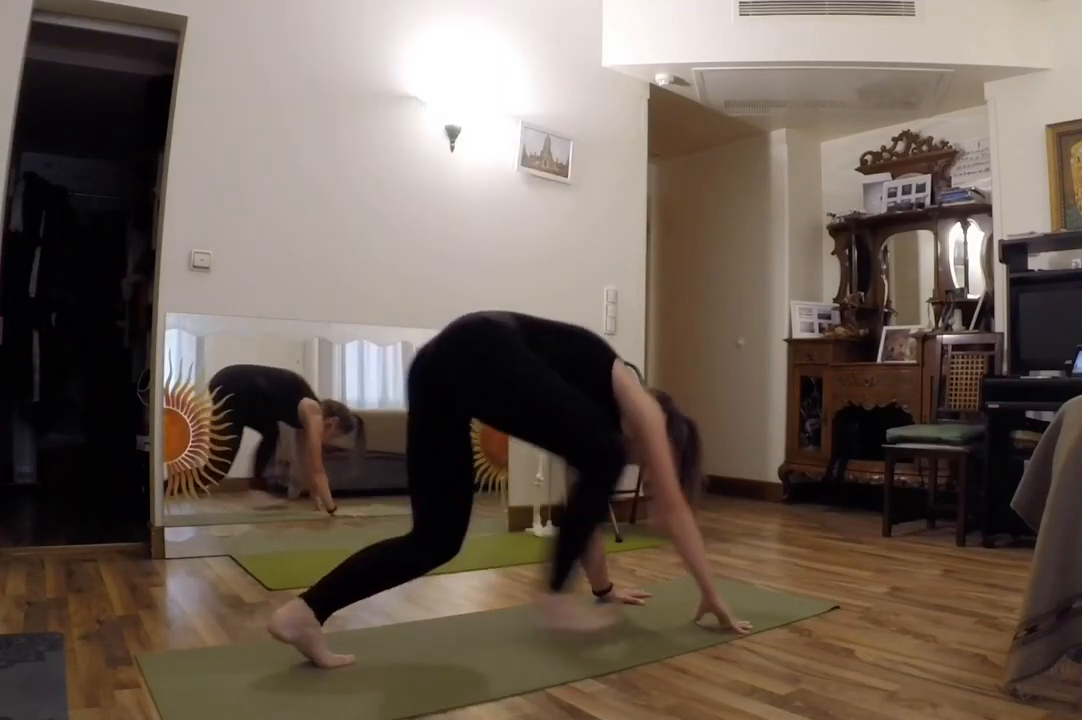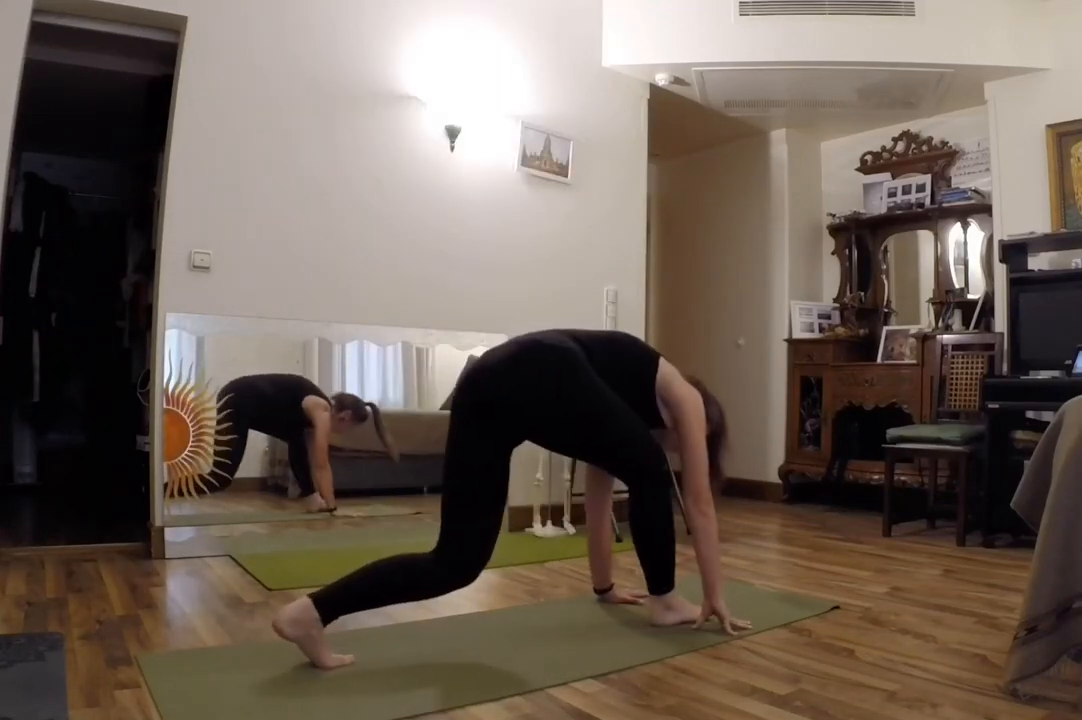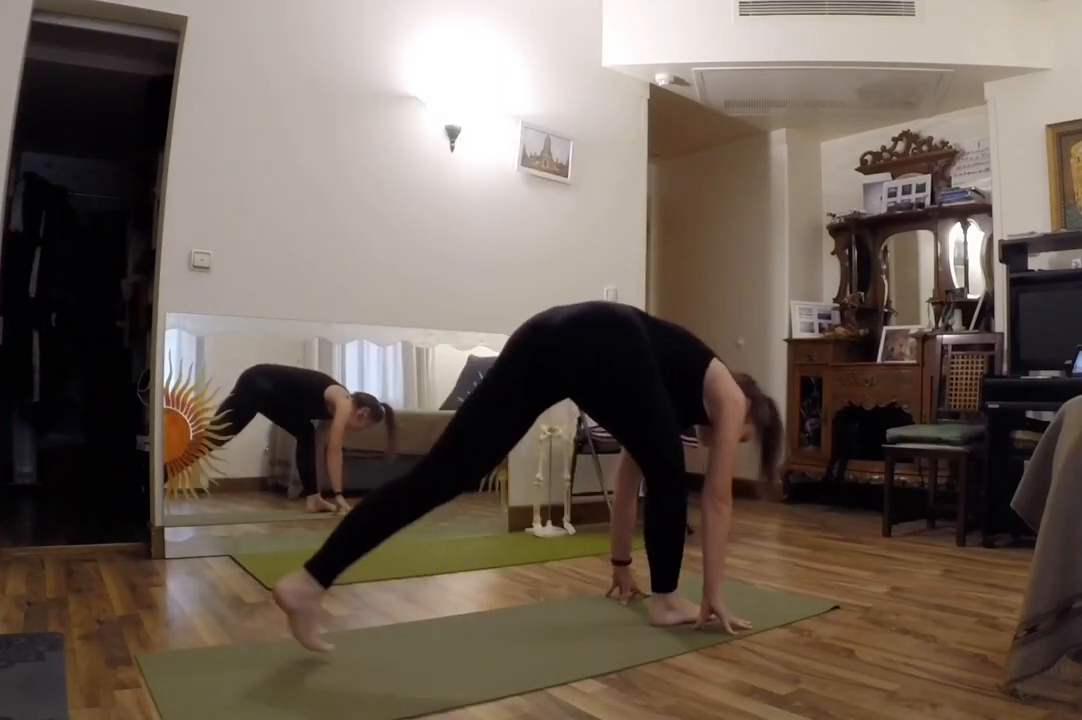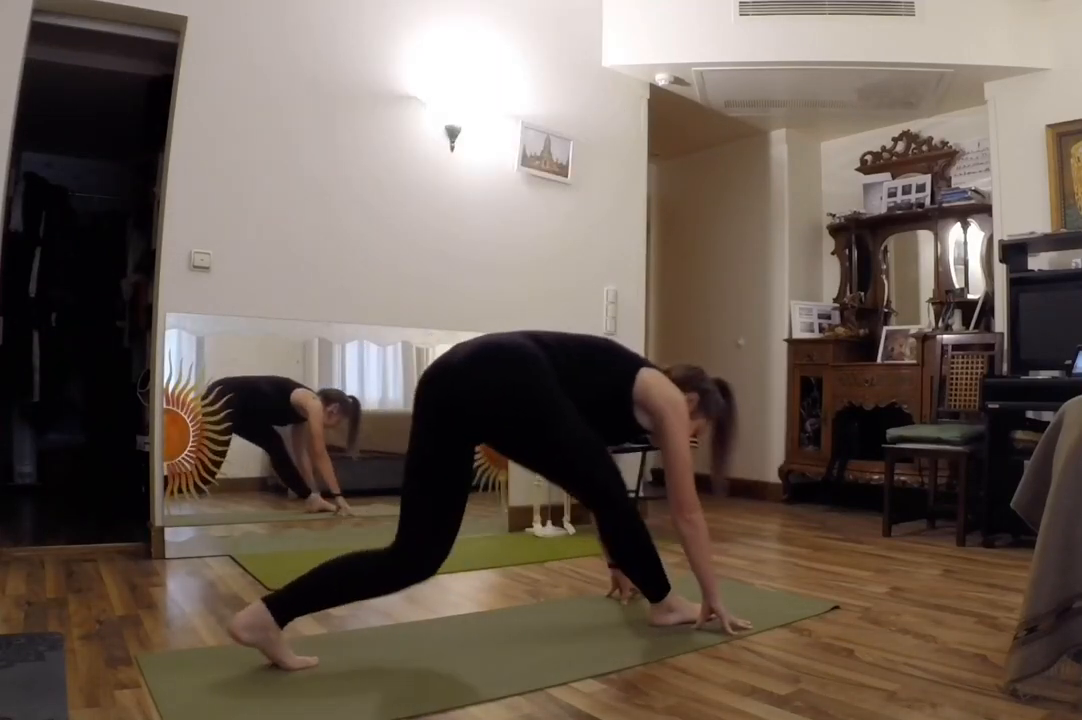
dt=0.7s
person 1, frame 1
left shoulder: (599, 411)
right shoulder: (642, 406)
left elbow: (583, 502)
right elbow: (674, 505)
left wrist: (602, 581)
right wrist: (711, 594)
left hip: (436, 361)
right hip: (484, 353)
left knee: (435, 539)
right knee: (601, 461)
left ankle: (304, 612)
right ankle: (556, 597)
person 1, frame 2
left shoulder: (614, 424)
right shoulder: (684, 398)
left elbow: (597, 500)
right elbow: (699, 503)
left wrist: (604, 585)
right wrist: (714, 598)
left hip: (483, 380)
right hip: (545, 378)
left knee: (456, 563)
right knee: (648, 473)
left ankle: (310, 612)
right ankle: (664, 601)
person 1, frame 3
left shoulder: (688, 395)
right shoulder: (729, 396)
left elbow: (628, 483)
right elbow: (717, 500)
left wrist: (620, 565)
right wrist: (714, 596)
left hip: (546, 333)
right hip: (601, 345)
left knee: (442, 473)
right knee: (668, 474)
left ankle: (309, 583)
right ankle: (666, 602)
person 1, frame 4
left shoulder: (631, 388)
right shoulder: (666, 398)
left elbow: (593, 478)
right elbow: (686, 509)
left wrist: (620, 566)
right wrist: (713, 599)
left hip: (449, 376)
right hip: (506, 382)
left knee: (415, 556)
right knee: (606, 494)
left ankle: (266, 616)
right ankle: (664, 603)
person 2, frame 1
left shoulder: (307, 409)
right shoulder: (315, 414)
left elbow: (306, 462)
right elbow: (316, 468)
left wrist: (315, 498)
right wrist: (332, 509)
left hip: (235, 387)
right hip: (232, 389)
left knee: (271, 433)
right knee: (220, 464)
person 2, frame 2
left shoulder: (318, 407)
right shoulder: (323, 412)
left elbow: (314, 458)
right elbow: (321, 465)
left wrist: (316, 497)
right wrist: (332, 507)
left hip: (250, 401)
right hip: (238, 400)
left knee: (296, 437)
right knee: (224, 475)
left ankle: (311, 499)
person 2, frame 3
left shoulder: (333, 406)
right shoulder: (344, 403)
left elbow: (318, 442)
right elbow: (333, 450)
left wrist: (315, 495)
right wrist: (338, 495)
left hip: (268, 392)
right hip: (255, 384)
left knee: (306, 434)
right knee: (215, 437)
left ankle: (313, 499)
person 2, frame 4
left shoulder: (304, 409)
right shoulder: (313, 404)
left elbow: (301, 452)
right elbow: (319, 455)
left wrist: (313, 495)
right wrist: (338, 496)
right hip: (224, 396)
left knee: (274, 444)
left ankle: (310, 500)
